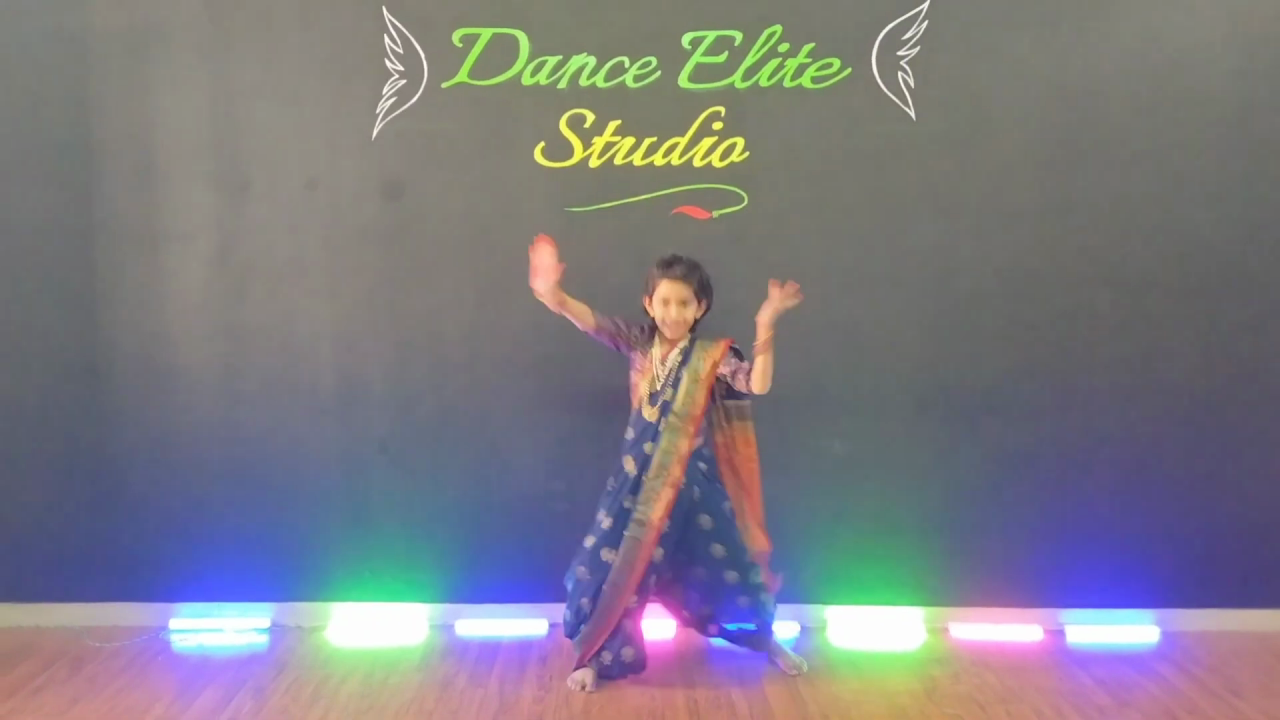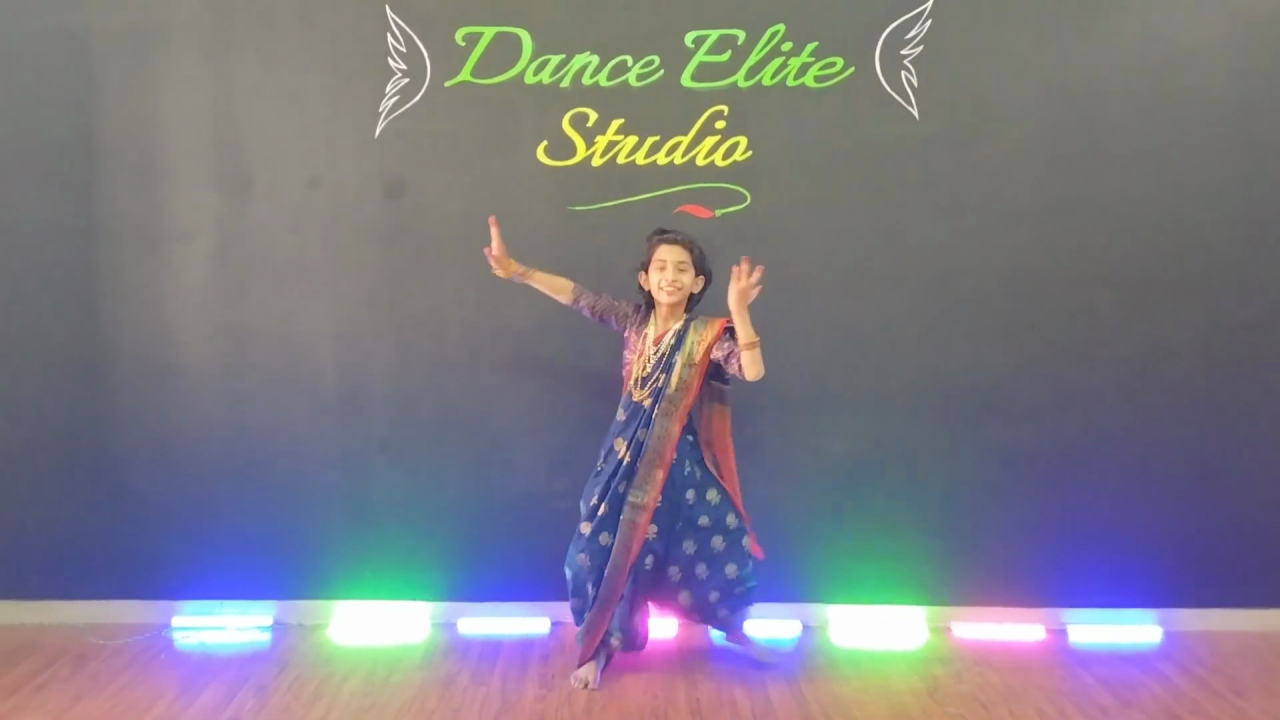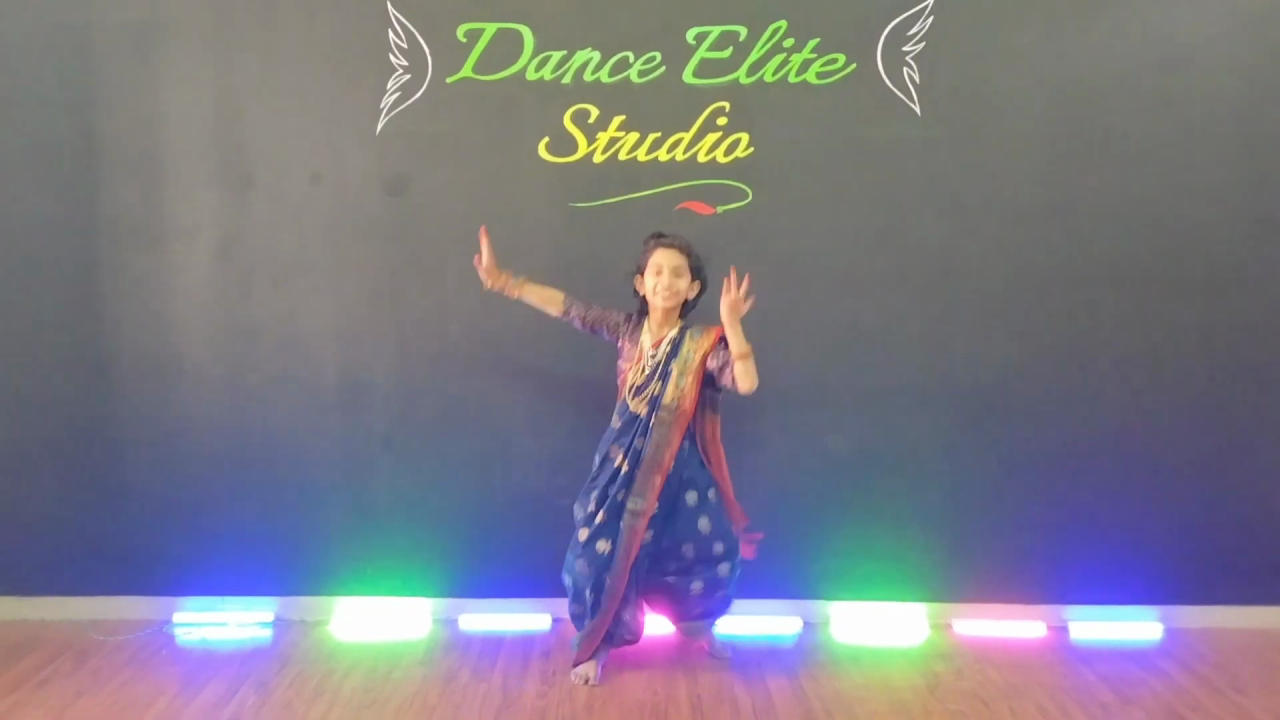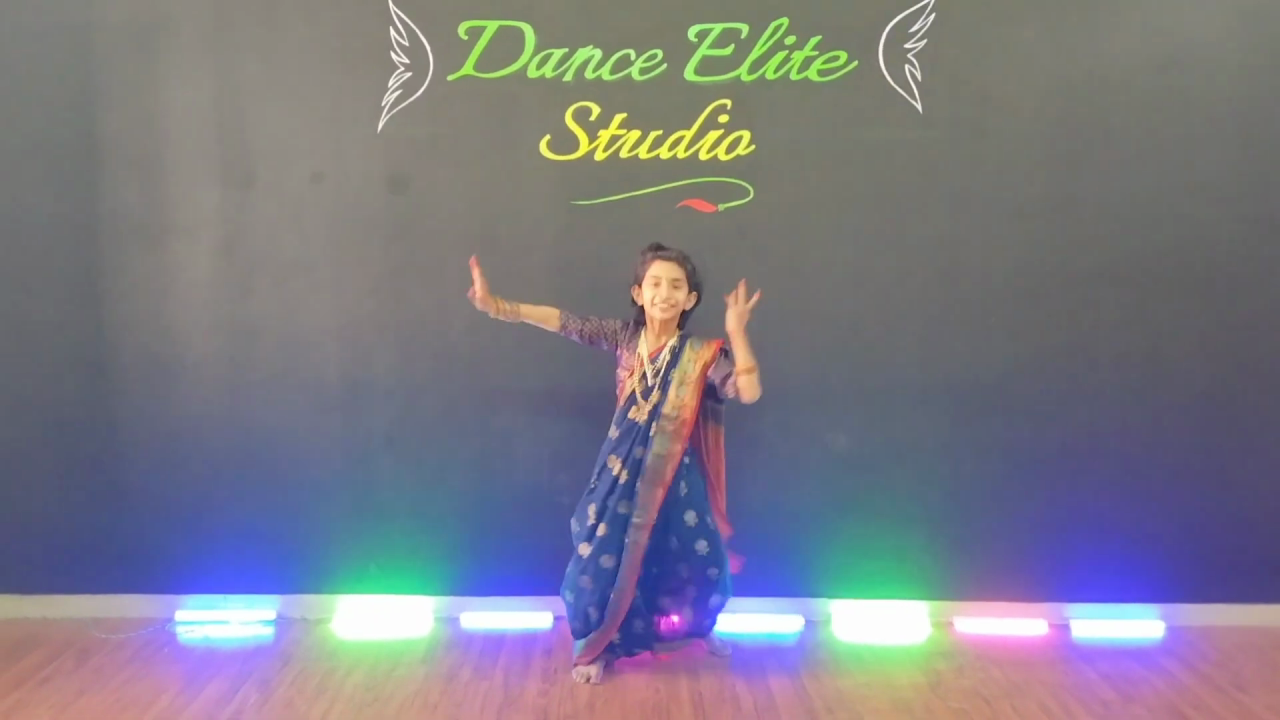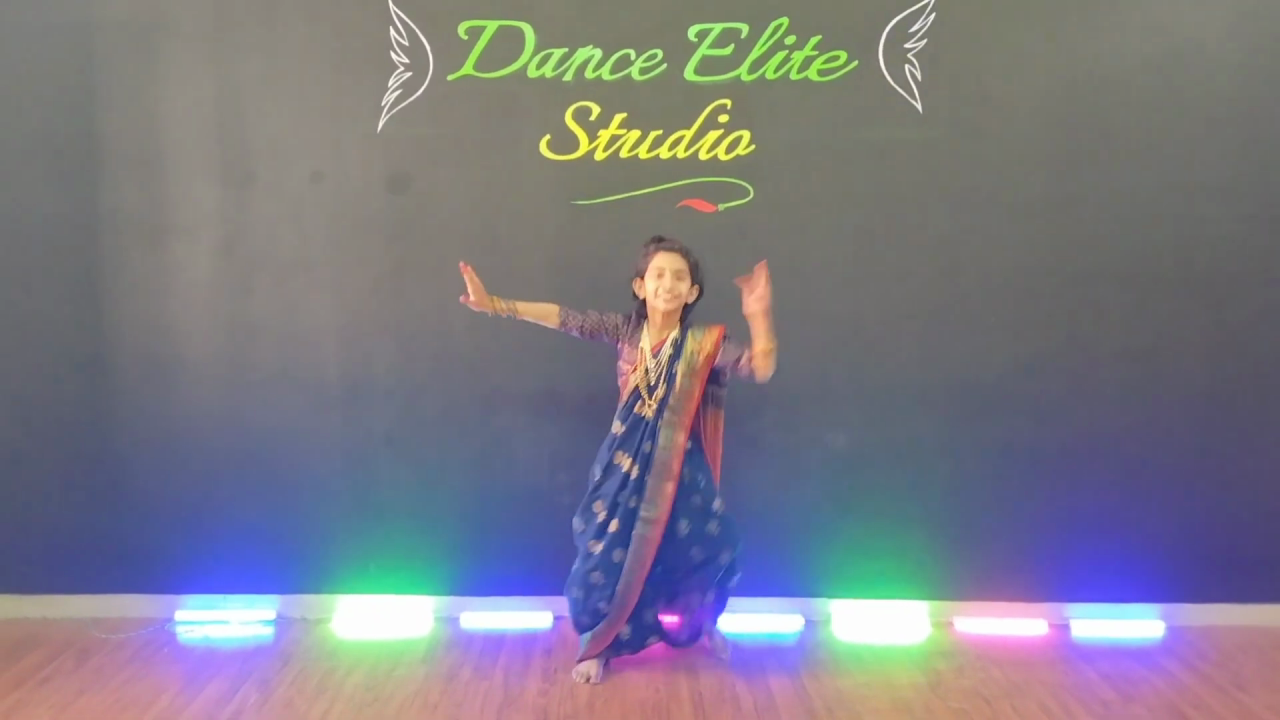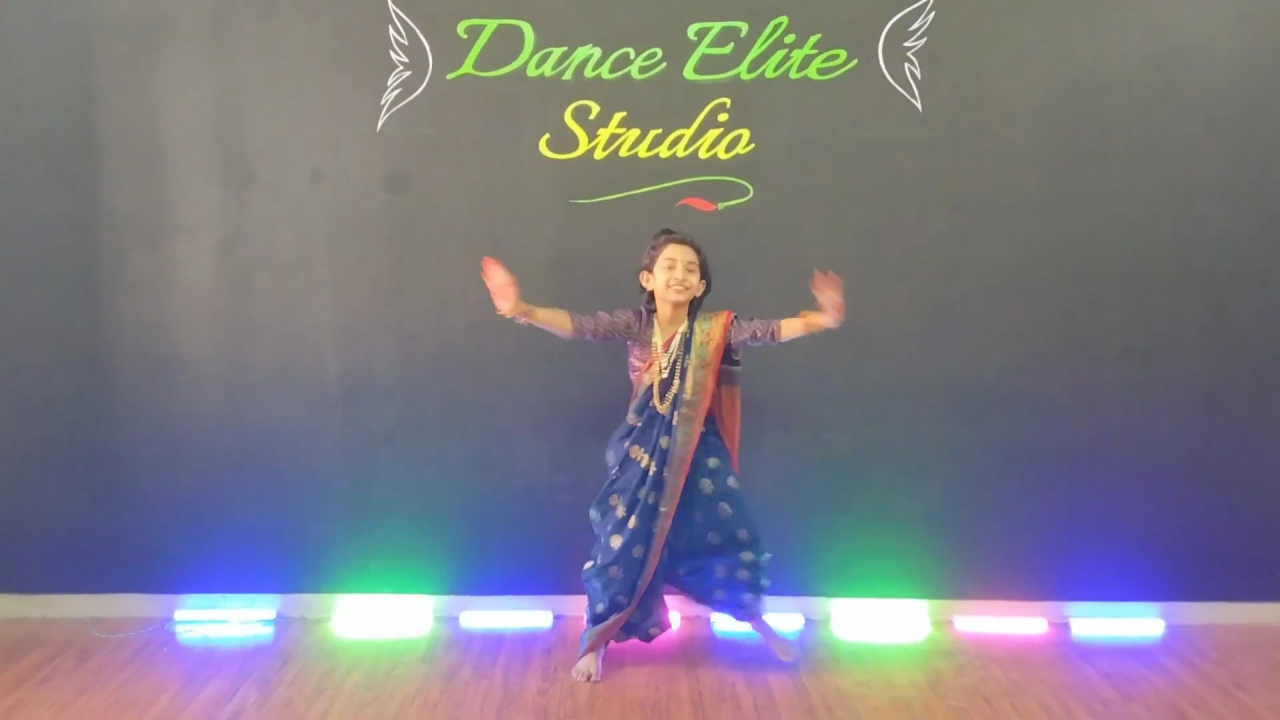
dt=0.1s
person 1, frame 1
left shoulder: (717, 354)
right shoulder: (638, 342)
left elbow: (758, 386)
right elbow: (590, 319)
left wrist: (764, 331)
right wrist: (553, 294)
left hip: (693, 478)
right hip: (637, 476)
left knee: (728, 562)
right knee: (600, 565)
left ankle: (767, 642)
right ankle: (593, 655)
person 1, frame 2
left shoulder: (709, 335)
right shoulder: (631, 319)
left elbow: (753, 372)
right elbow: (575, 295)
left wrist: (739, 313)
right wrist: (515, 270)
left hip: (680, 460)
right hip: (624, 457)
left knee: (719, 544)
right knee: (600, 548)
left ankle: (732, 624)
right ankle: (598, 646)
person 1, frame 3
left shoulder: (704, 343)
right shoulder: (624, 327)
left elbow: (746, 384)
right elbow: (565, 307)
left wrist: (733, 325)
right wrist: (502, 282)
left hip: (678, 465)
right hip: (623, 461)
left knee: (710, 546)
right knee: (599, 550)
left ankle: (700, 625)
right ankle: (593, 645)
person 1, frame 4
left shoulder: (703, 354)
right shoulder: (622, 337)
left elbow: (749, 394)
right elbow: (563, 321)
left wrist: (737, 334)
right wrist: (497, 306)
left hip: (676, 476)
right hip: (621, 471)
left knee: (701, 562)
right knee: (600, 562)
left ankle: (696, 631)
right ankle: (597, 648)
person 1, frame 5
left shoulder: (706, 343)
right shoulder: (613, 326)
left elbow: (761, 371)
right elbow: (559, 316)
left wrist: (758, 318)
right wrist: (496, 306)
left hip: (681, 465)
right hip: (623, 462)
left knee: (710, 548)
right knee: (608, 552)
left ankle: (699, 627)
right ankle: (600, 645)
person 1, frame 6
left shoulder: (717, 329)
right shoulder: (634, 324)
left elbow: (771, 330)
right elbow: (574, 324)
left wrist: (823, 317)
right wrist: (522, 310)
left hip: (700, 455)
right hip: (642, 452)
left knee: (733, 533)
right knee: (624, 544)
left ankle: (754, 619)
right ankle: (598, 641)
